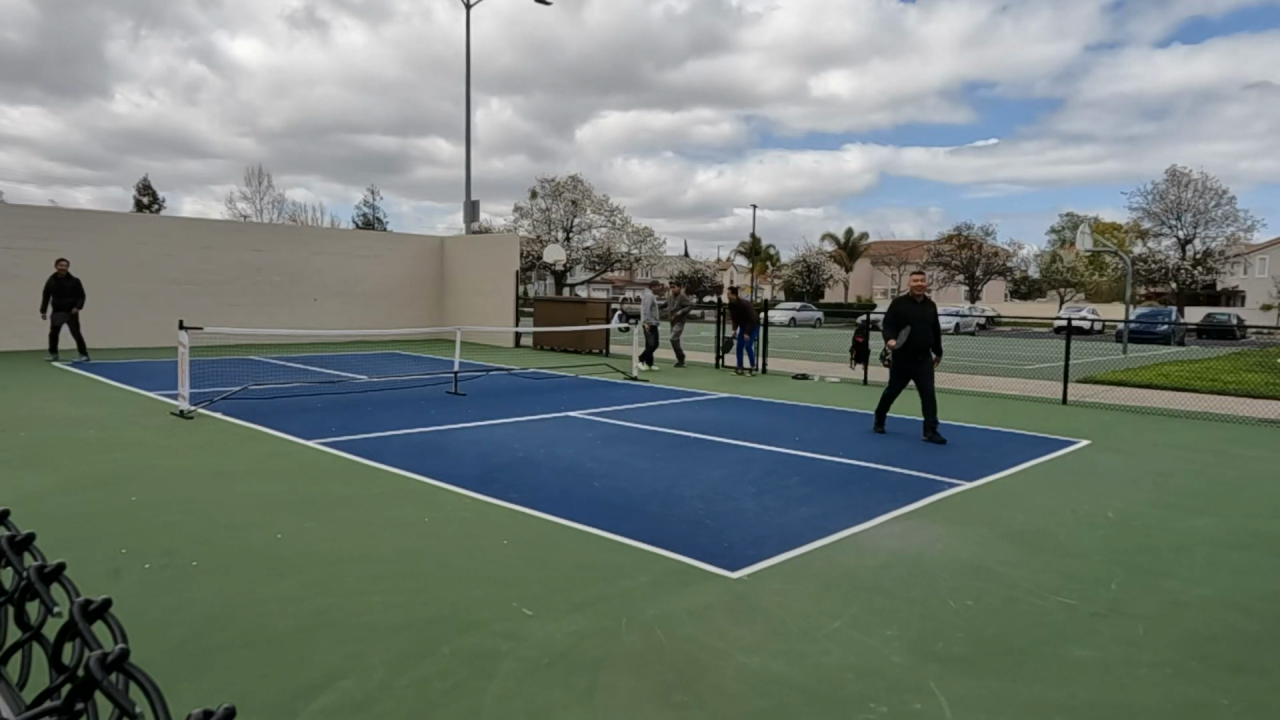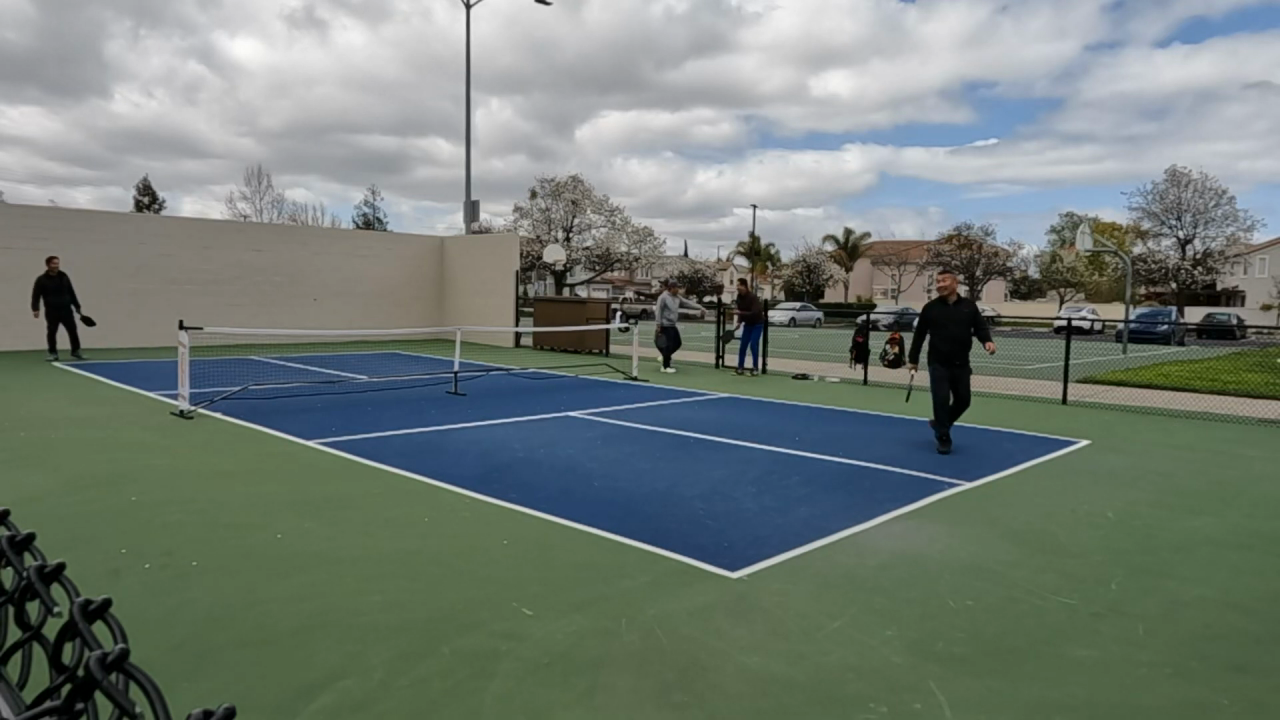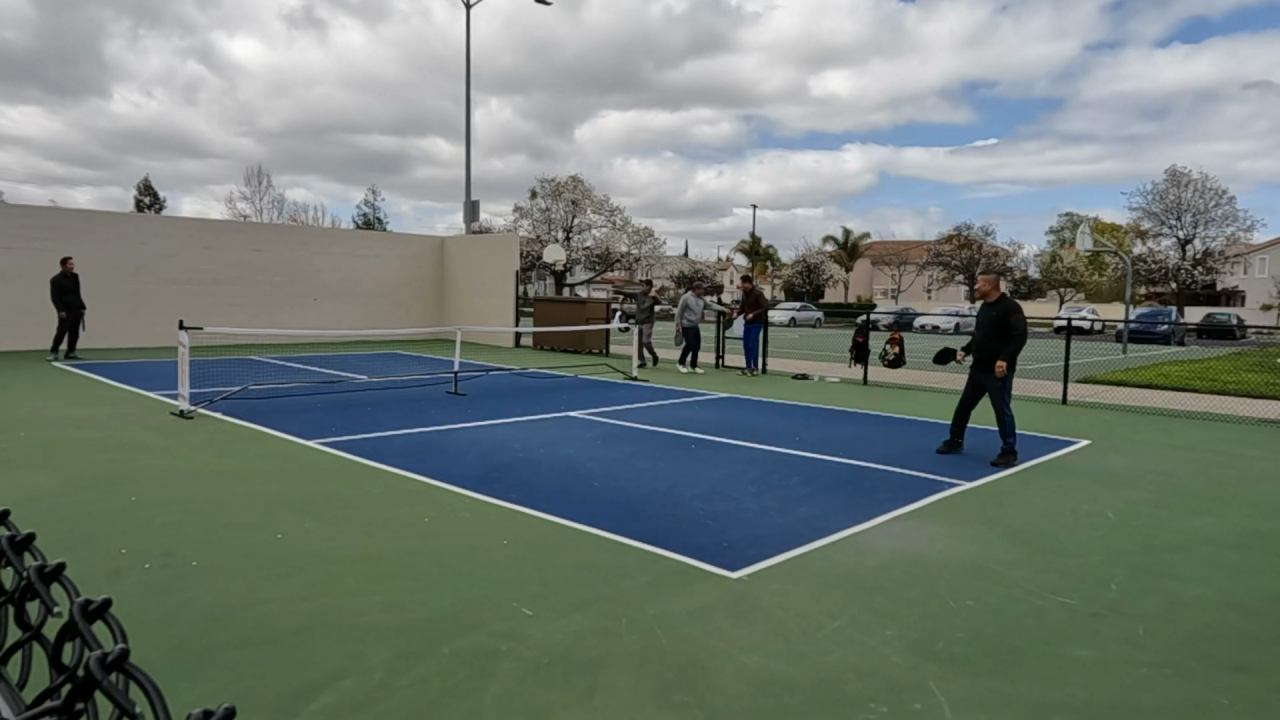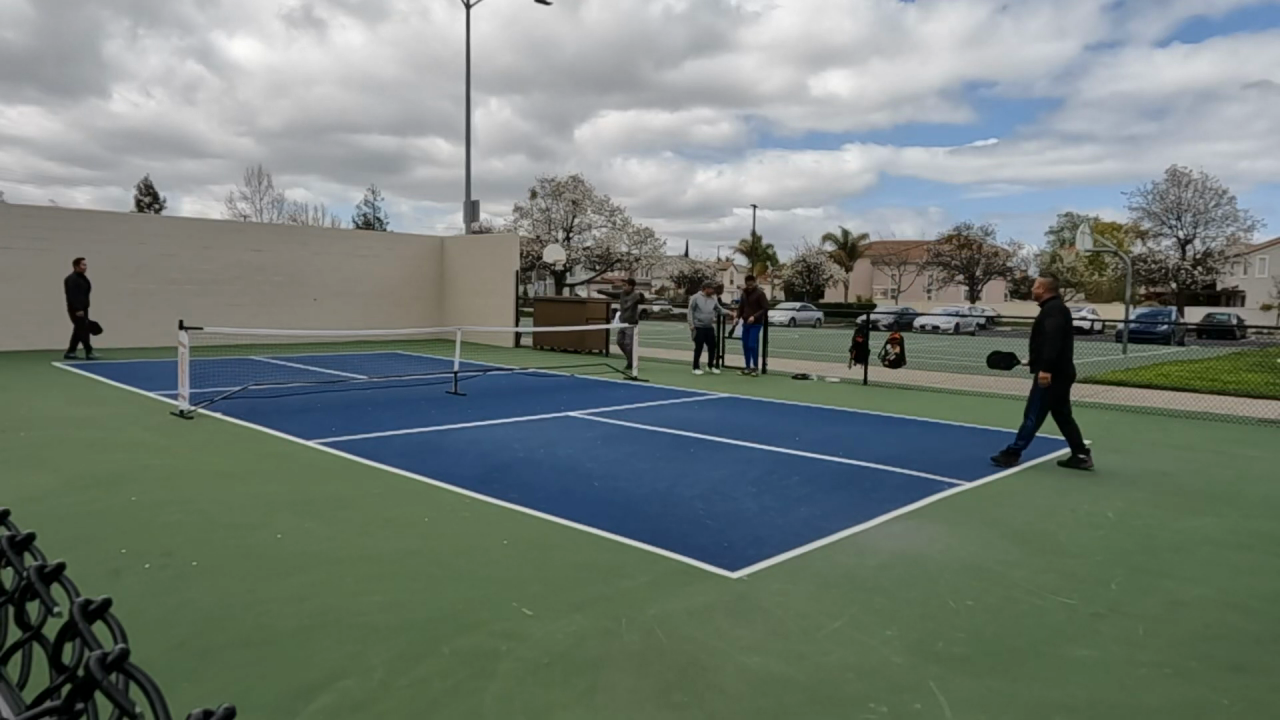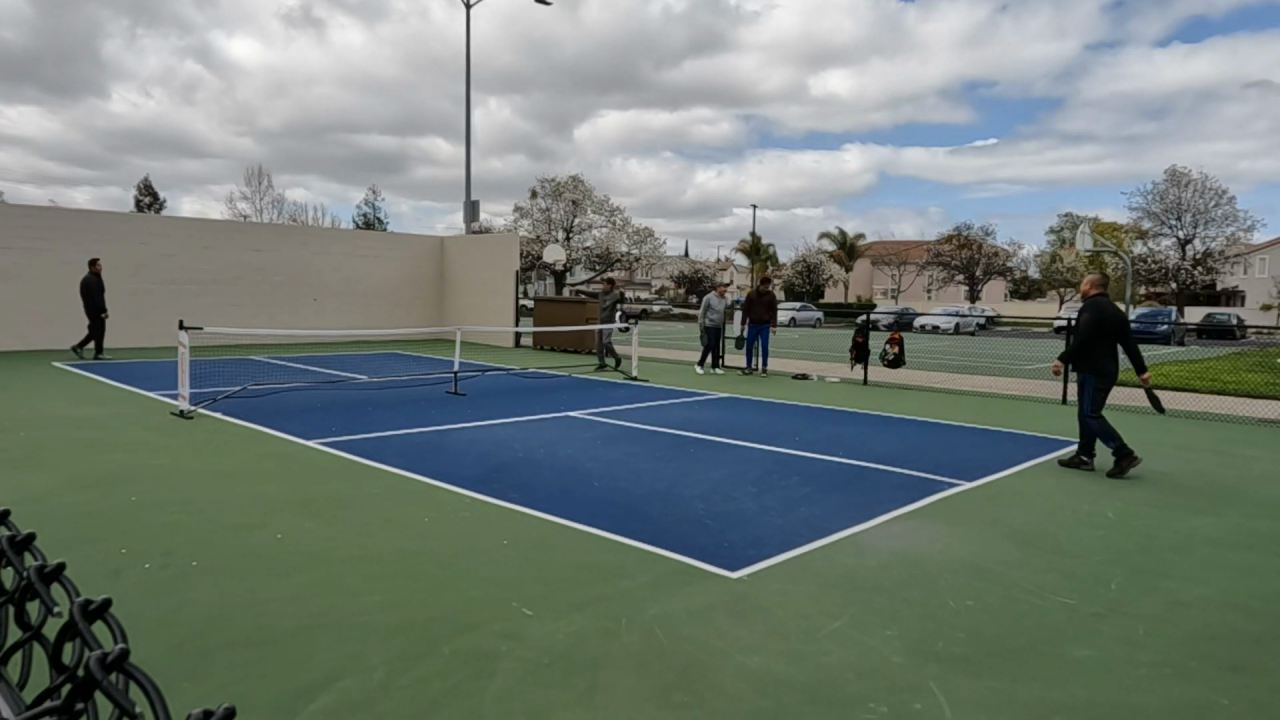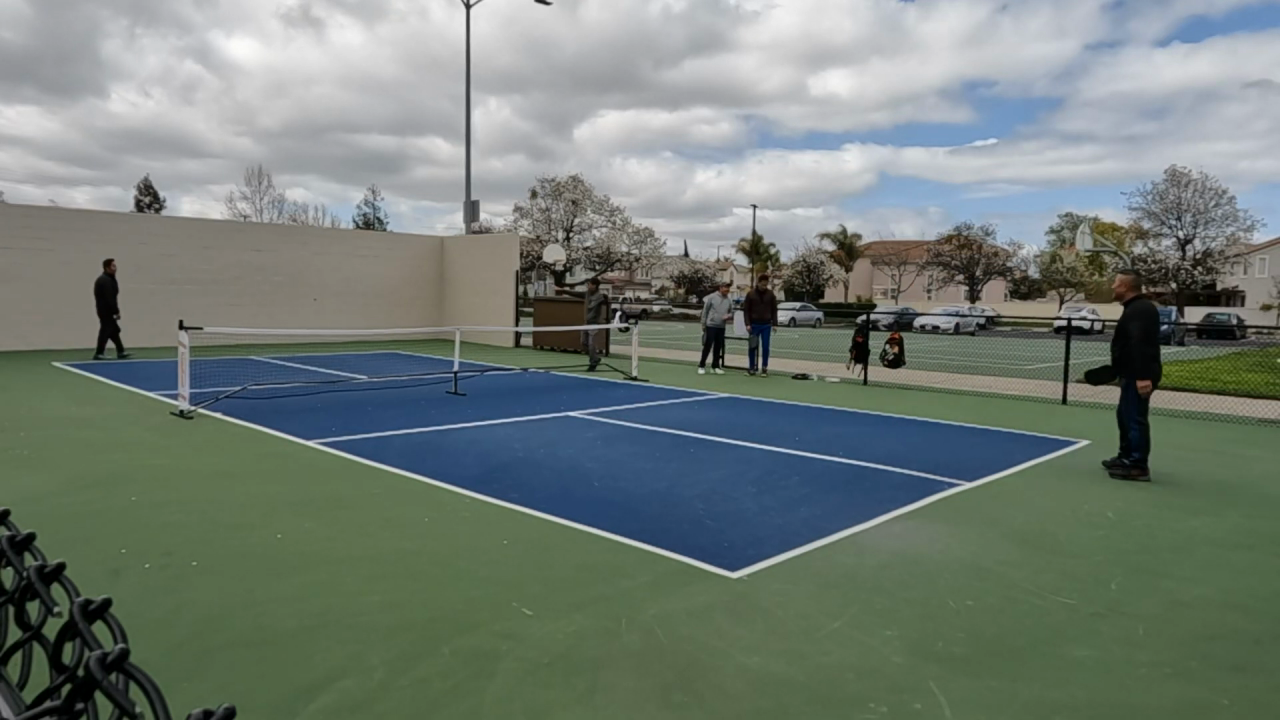
dt=0.5s
person 1, frame 1
left shoulder: (930, 306)
right shoulder: (898, 304)
left elbow: (935, 331)
right elbow: (887, 325)
left wrist: (938, 353)
right wrist: (890, 339)
left hip: (923, 360)
right hip: (901, 359)
left knee: (929, 394)
right knee: (892, 392)
left ankle: (930, 431)
right ankle: (879, 419)
person 1, frame 2
left shoulder: (969, 306)
right shoulder: (931, 308)
left elbow: (980, 327)
right elbow: (919, 334)
left wrist: (987, 341)
right wrist: (913, 359)
left hip: (962, 364)
right hip: (939, 364)
left knee: (963, 401)
right knee: (941, 400)
left ankle: (939, 425)
right ankle: (943, 439)
person 1, frame 3
left shoulder: (1009, 307)
right shoulder: (984, 308)
left elbow: (1020, 336)
left wrist: (1005, 359)
right wrist: (966, 350)
left hip: (998, 370)
right hip: (978, 368)
left knee: (1002, 409)
right knee: (965, 404)
left ankle: (1009, 452)
right ankle: (955, 441)
person 1, frame 4
left shoulder: (1052, 309)
right shoulder: (1056, 307)
left elbow: (1054, 341)
left wrist: (1044, 368)
right wrist: (1034, 360)
left hip: (1051, 374)
right hip: (1063, 372)
left knee: (1033, 414)
right knee: (1062, 414)
left ankle: (1012, 454)
right ankle: (1081, 455)
person 1, frame 5
left shoulder: (1091, 305)
right shoulder: (1115, 310)
left elbow: (1082, 338)
right elbow: (1130, 343)
left wrist: (1062, 359)
right wrist: (1142, 370)
left hip: (1092, 370)
right hip: (1107, 370)
left knee: (1090, 415)
right knee: (1091, 414)
left ankle: (1125, 455)
right ankle: (1084, 456)
person 1, frame 6
left shoulder: (1137, 310)
right shoulder: (1139, 307)
left elbow: (1140, 346)
left wrist: (1143, 377)
left hip: (1136, 376)
right hip: (1137, 374)
left knee: (1134, 419)
right knee: (1127, 416)
left ankle: (1138, 467)
right ankle: (1126, 458)
